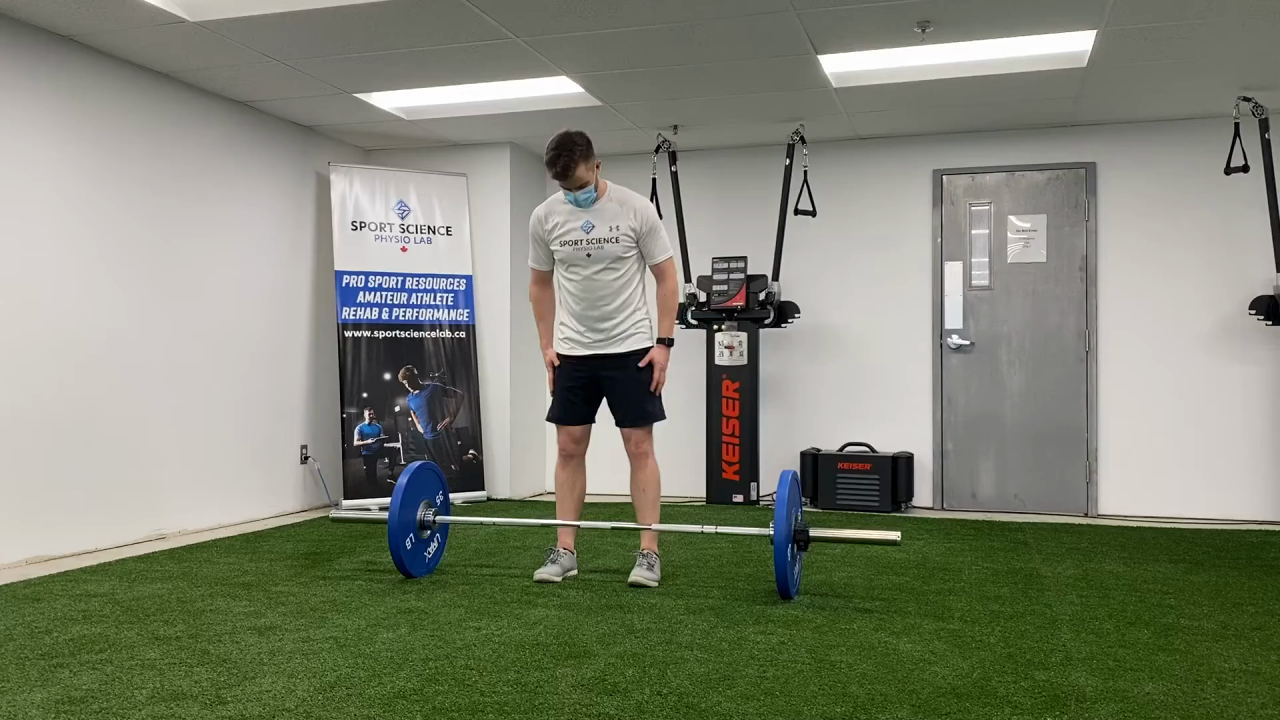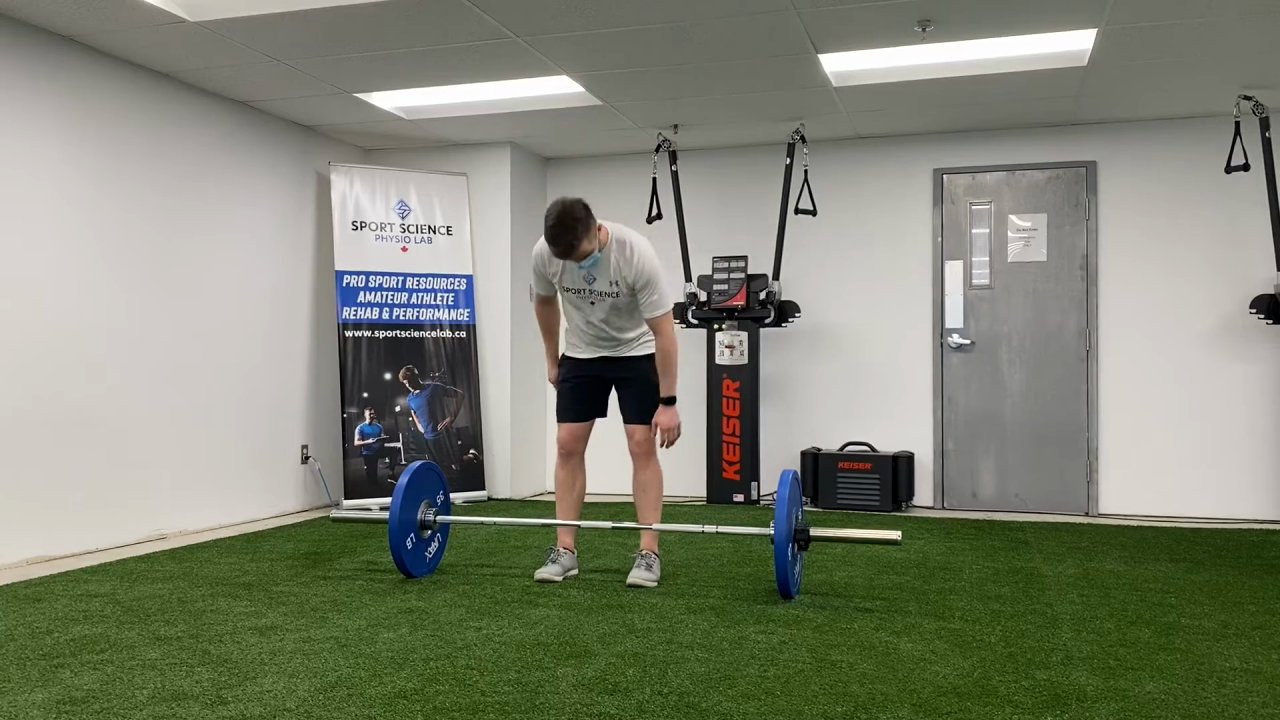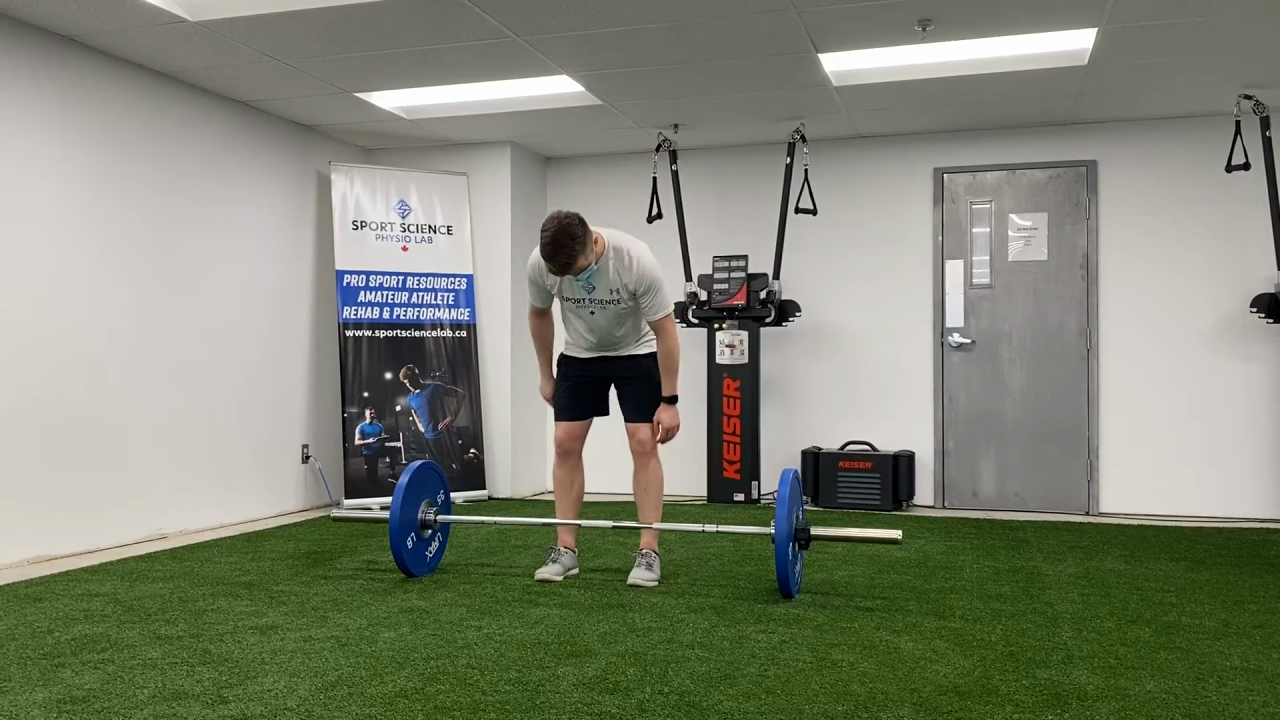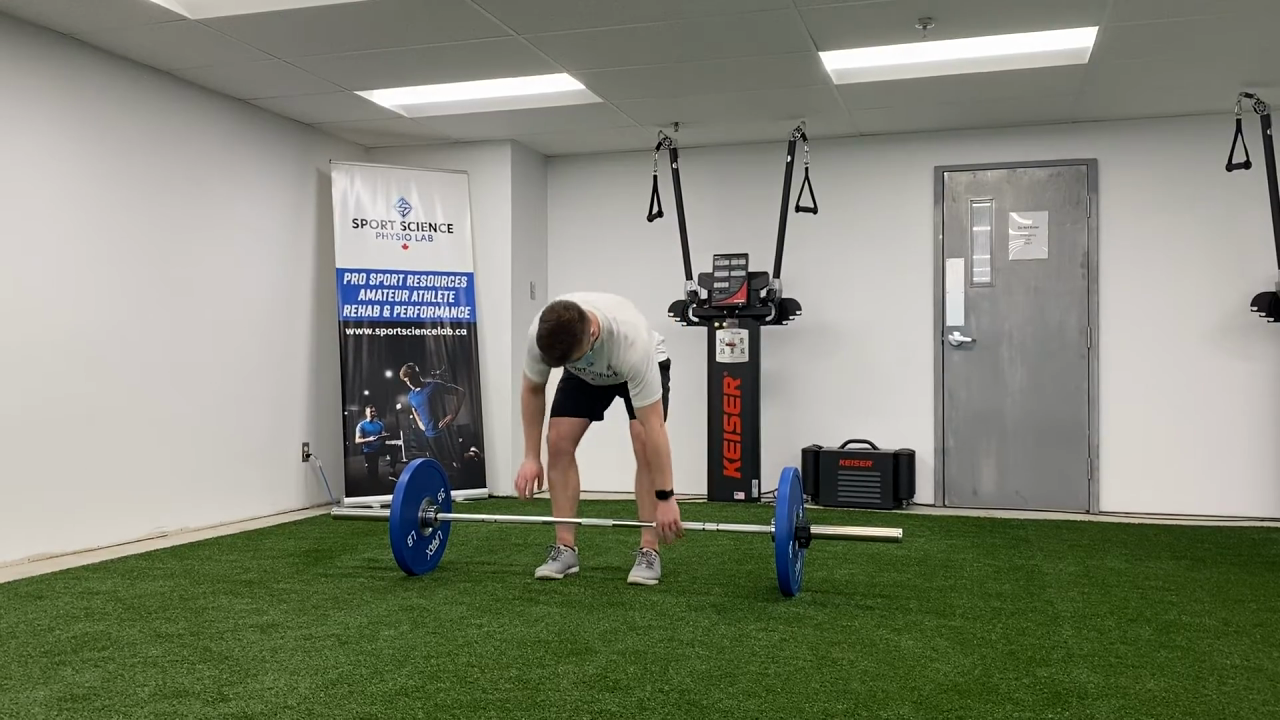
dt=0.5s
person 1, frame 1
left shoulder: (636, 210)
right shoulder: (544, 217)
left elbow: (666, 279)
right elbow: (541, 283)
left wrist: (663, 344)
right wrist: (546, 345)
left hip: (630, 351)
right hip: (572, 353)
left knee: (639, 448)
right knee: (569, 447)
left ankle: (649, 552)
right ankle: (565, 550)
person 1, frame 2
left shoulder: (637, 254)
right shoulder: (544, 255)
left elbow: (664, 332)
right elbow: (545, 302)
left wrist: (668, 402)
right wrist: (552, 359)
left hip: (635, 354)
right hip: (580, 355)
left knee: (642, 446)
right knee: (568, 446)
left ankle: (648, 553)
right ankle: (565, 550)
person 1, frame 3
left shoulder: (636, 260)
right shoulder: (539, 263)
left elbow: (666, 333)
right elbow: (539, 314)
left wrist: (669, 401)
right wrist: (546, 374)
left hip: (638, 355)
right hip: (579, 357)
left knee: (644, 444)
right knee: (565, 444)
left ankle: (649, 551)
right ankle: (565, 550)
person 1, frame 4
left shoulder: (631, 342)
right shoulder: (541, 333)
left elbow: (653, 426)
right elbow: (533, 389)
left wrist: (665, 497)
right wrist: (531, 456)
left hip: (646, 366)
right hip: (584, 375)
left knee: (643, 441)
right knee: (559, 443)
left ankle: (649, 552)
right ankle: (565, 548)
